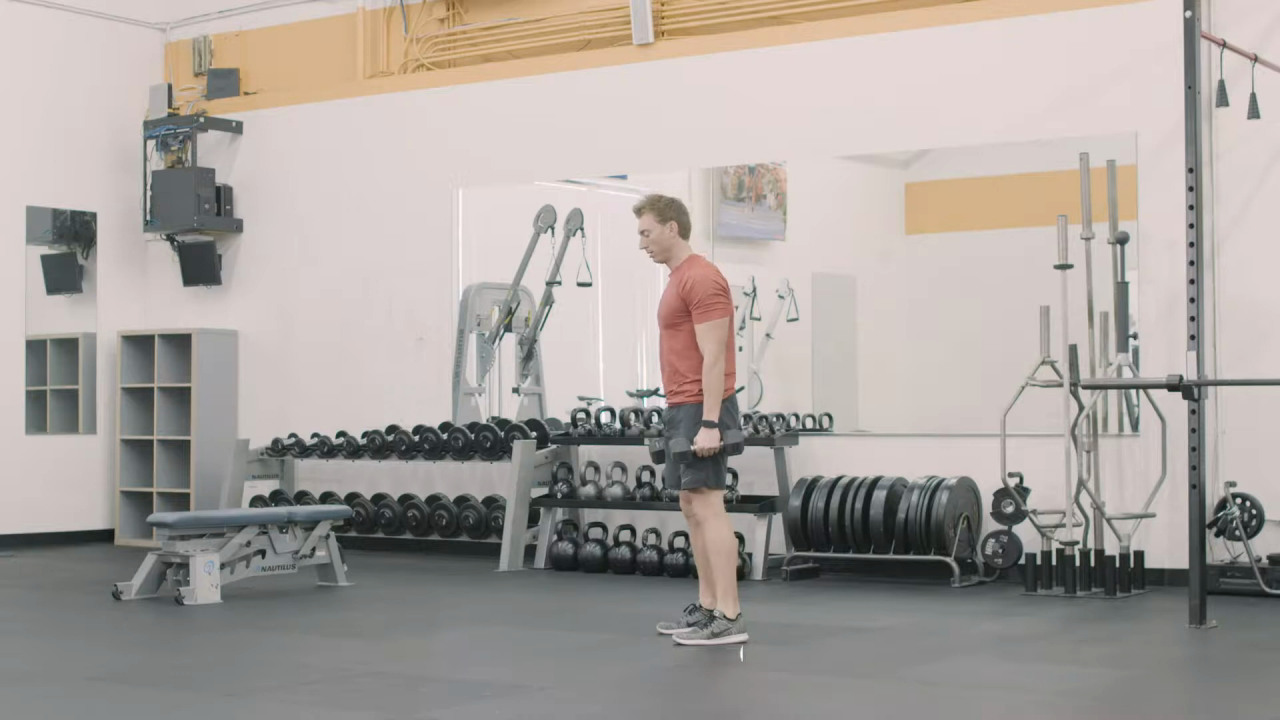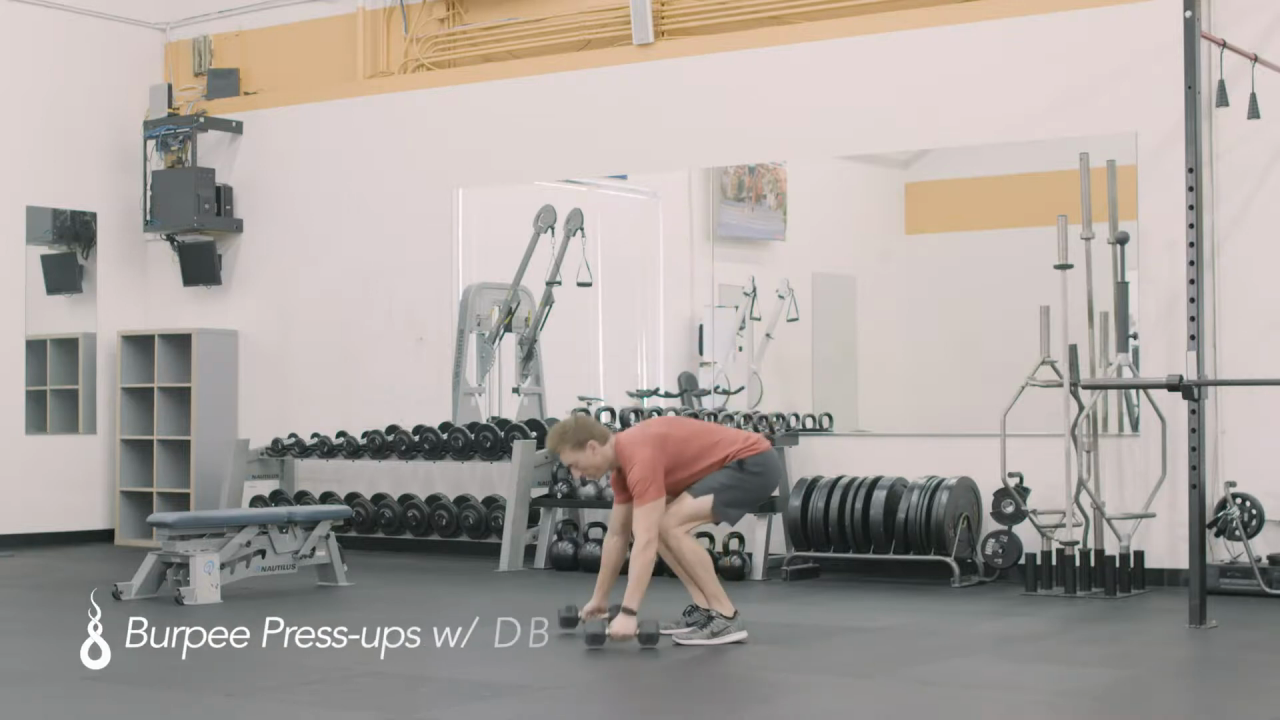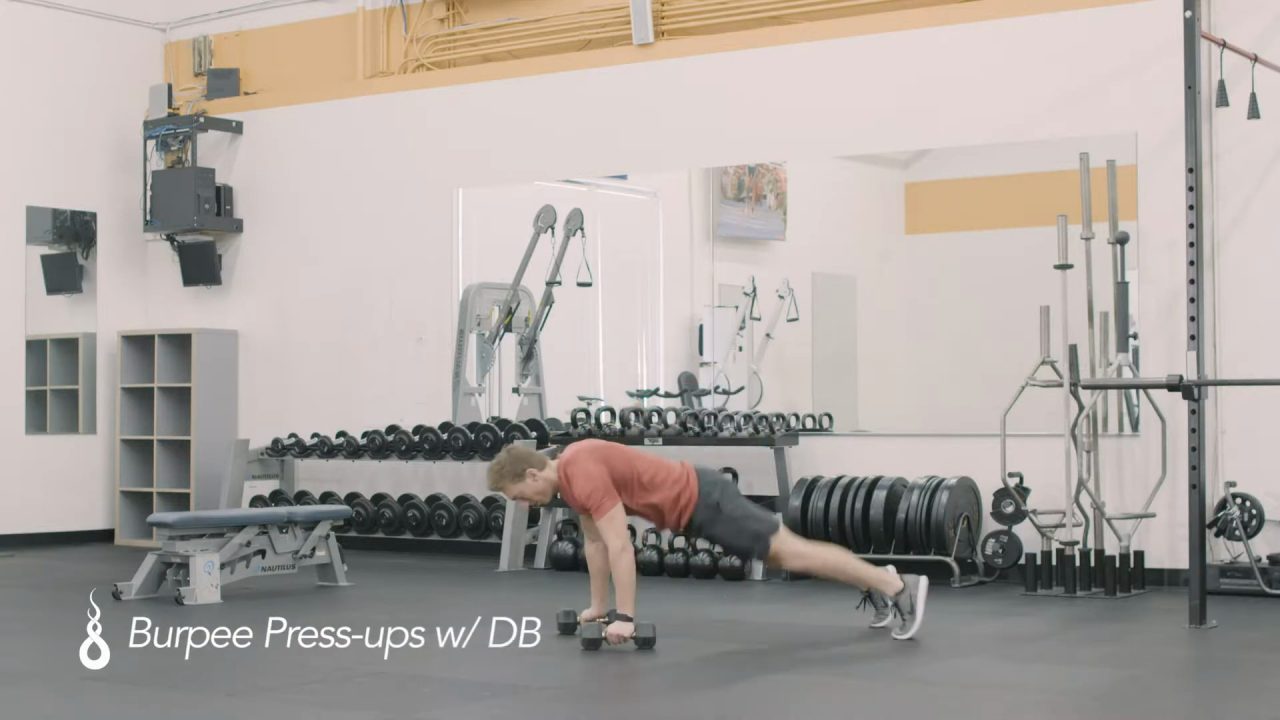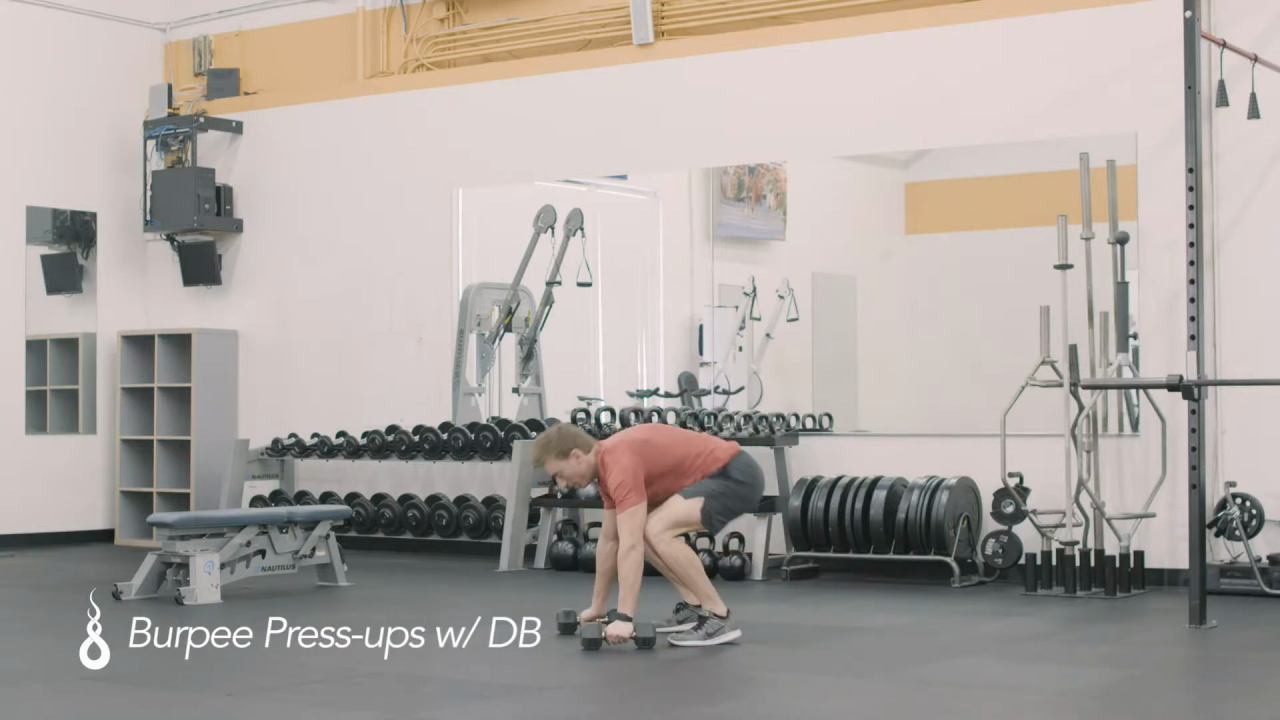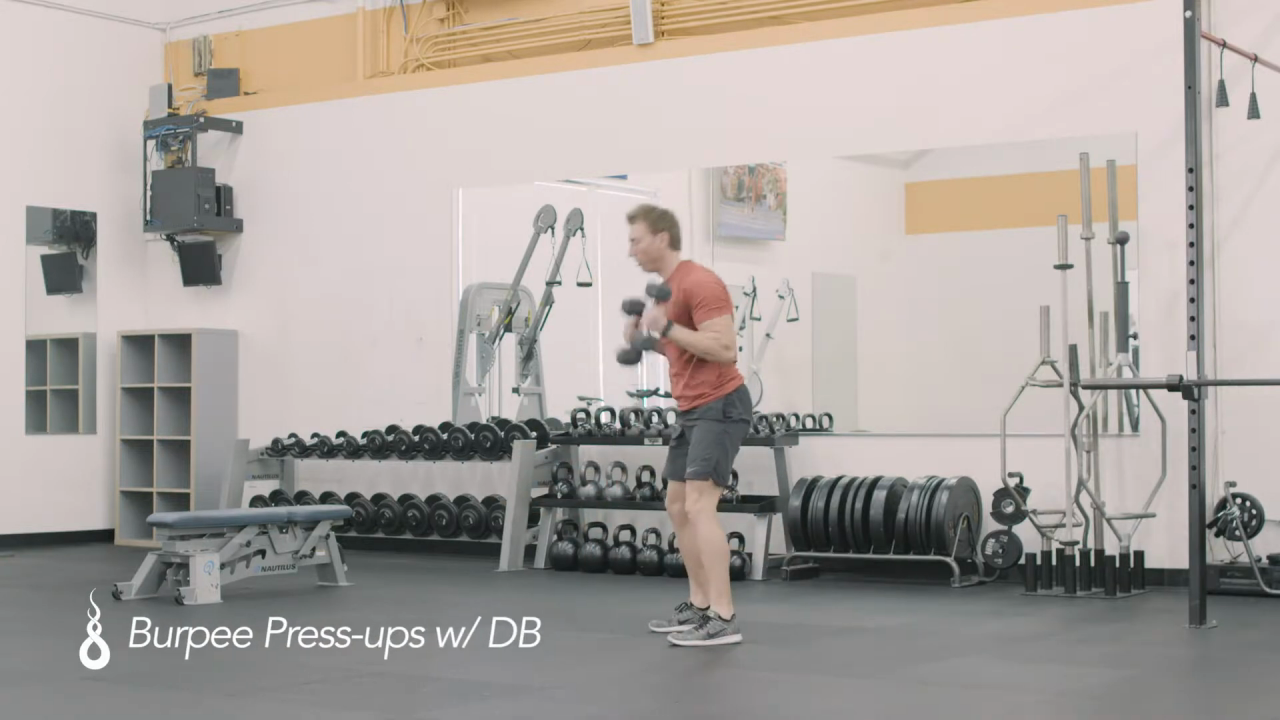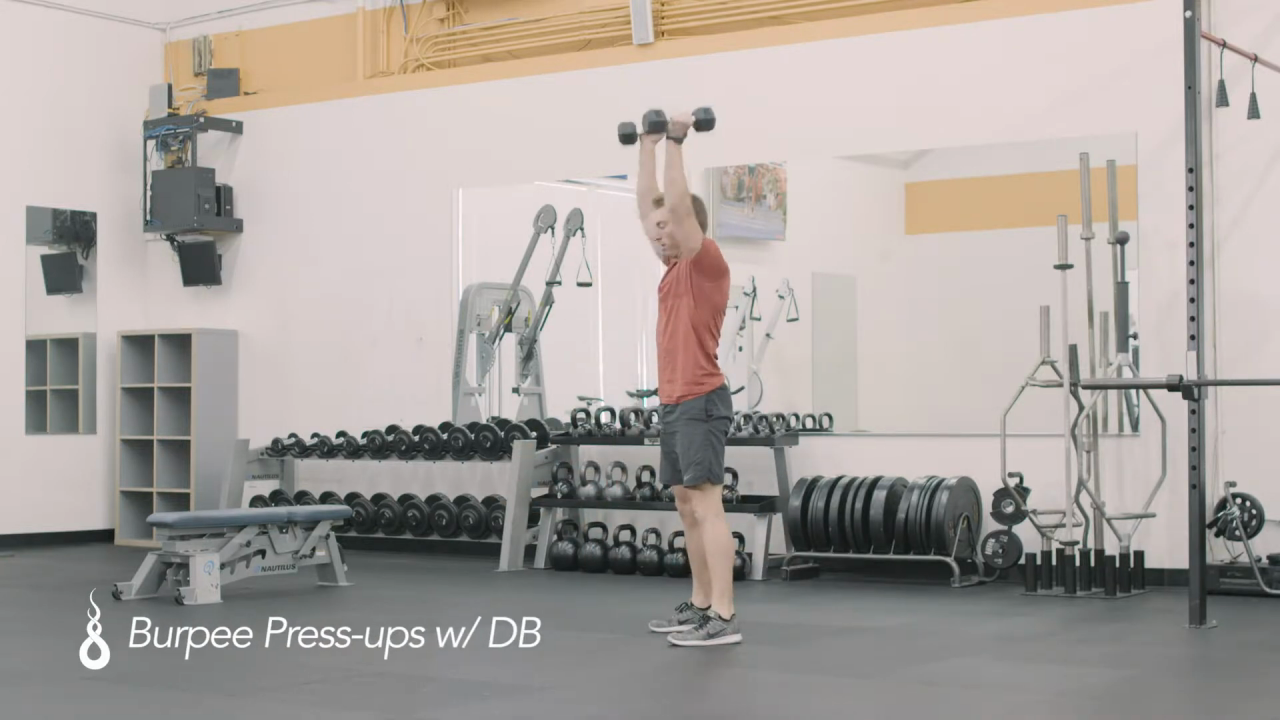
dt=0.7s
person 1, frame 1
left shoulder: (702, 278)
right shoulder: (679, 280)
left elbow: (713, 359)
left wrist: (709, 424)
left hip: (704, 410)
right hip: (685, 408)
left knee: (707, 507)
right knee: (693, 509)
left ankle: (728, 618)
right ankle: (707, 608)
person 1, frame 2
left shoulder: (639, 458)
right shoulder: (623, 462)
left elbow: (645, 542)
right elbow: (617, 535)
left wrist: (628, 612)
right wrist: (599, 597)
left hip: (753, 464)
right hip: (741, 464)
left knee: (669, 525)
right knee: (659, 525)
left ankle: (725, 617)
right ankle: (704, 608)
person 1, frame 3
left shoulder: (581, 475)
right shoulder: (570, 470)
left elbow: (620, 547)
right elbow: (595, 542)
left wrist: (624, 617)
right wrist: (597, 605)
left hip: (701, 501)
right hip: (691, 501)
left knee: (789, 552)
right knee: (786, 552)
left ankle: (899, 587)
right ankle: (881, 583)
person 1, frame 4
left shoulder: (619, 466)
right shoulder: (606, 462)
left elbow: (630, 546)
right elbow: (609, 540)
left wrist: (624, 618)
right wrist: (597, 606)
left hip: (737, 475)
right hip: (718, 471)
left knee: (656, 530)
right knee: (638, 527)
left ankle: (718, 616)
right ankle: (694, 606)
person 1, frame 5
left shoulder: (698, 282)
right shoulder: (670, 289)
left elbow: (724, 349)
left wrist: (666, 327)
right wrist: (647, 336)
left hip: (721, 408)
right hip: (694, 412)
left knee: (698, 508)
right knee: (678, 506)
left ankle: (723, 618)
right ankle: (698, 605)
person 1, frame 6
left shoulder: (706, 263)
right shoulder: (678, 266)
left elbow: (680, 203)
right elbow: (648, 205)
left wrist: (676, 142)
right wrist: (648, 145)
left hip: (700, 404)
right hip: (675, 405)
left knee: (705, 508)
right knee: (688, 509)
left ankle: (723, 616)
right ankle: (700, 604)
